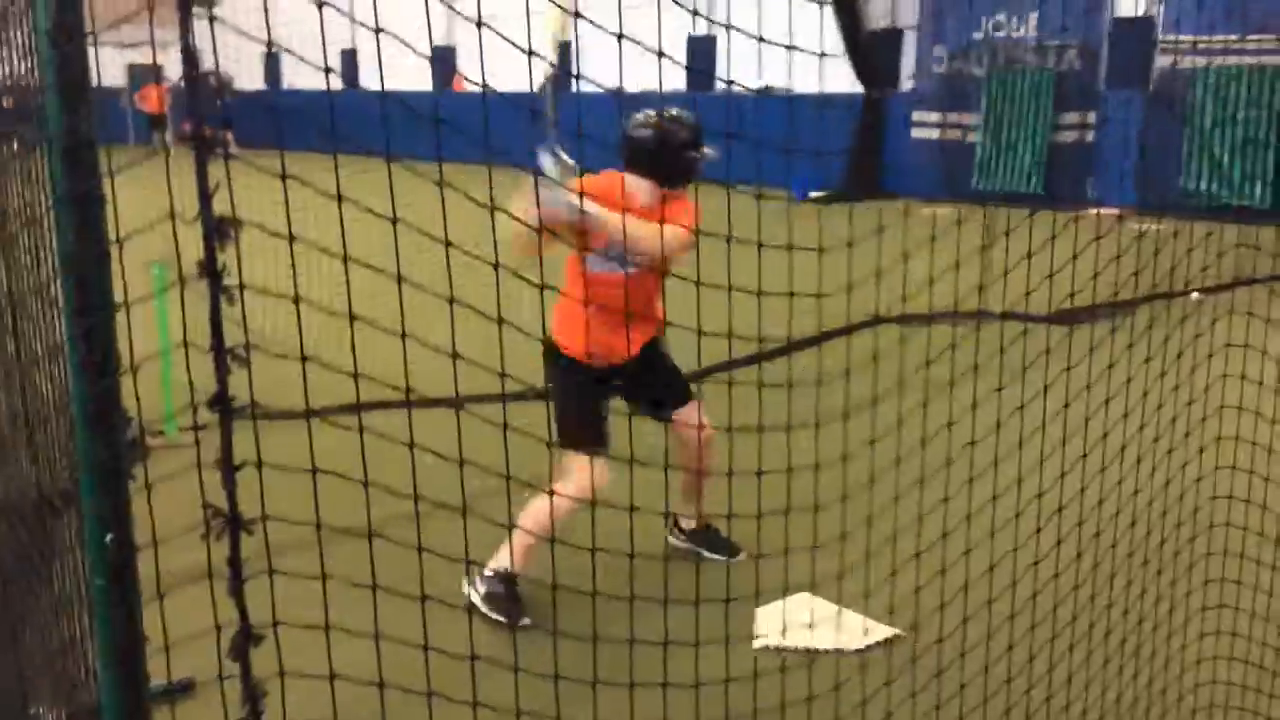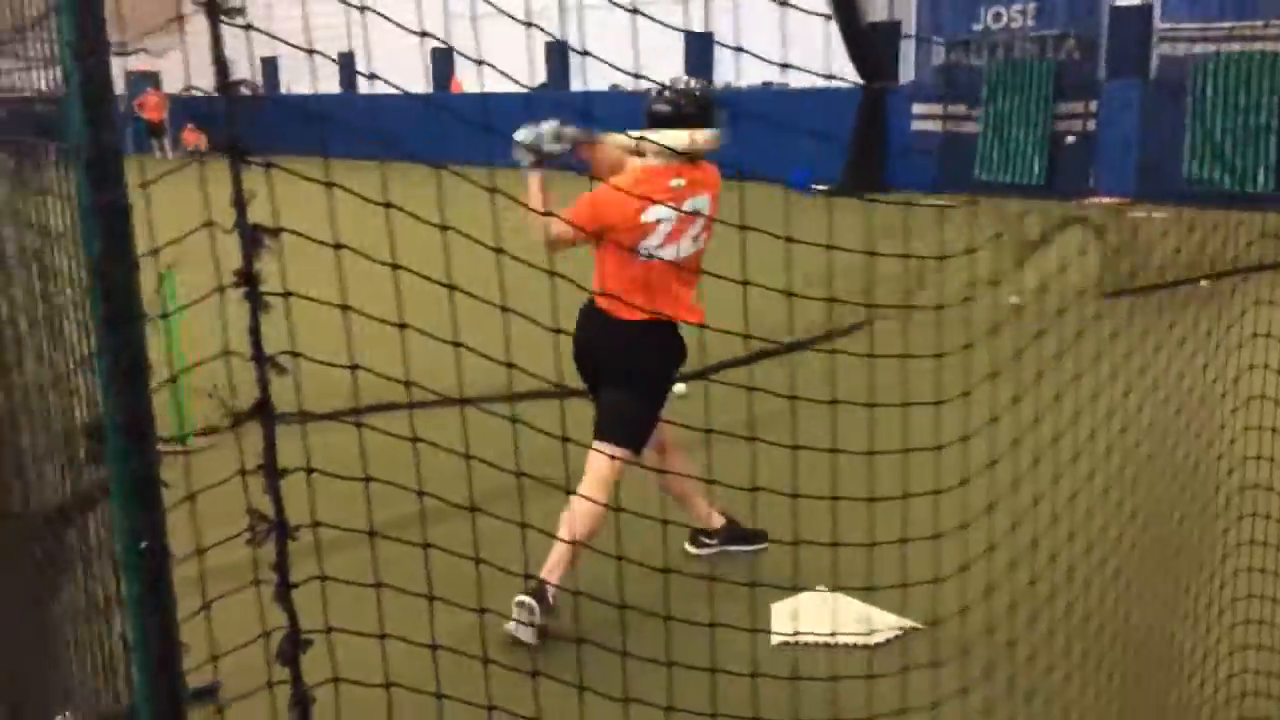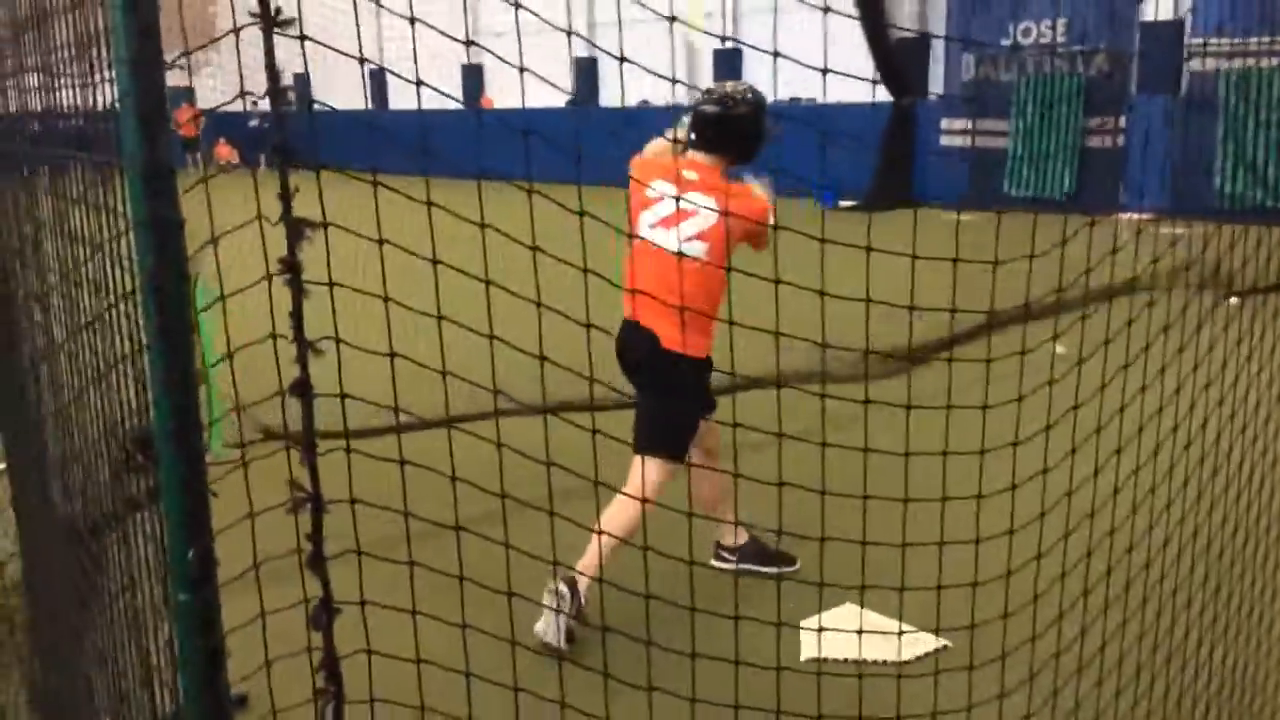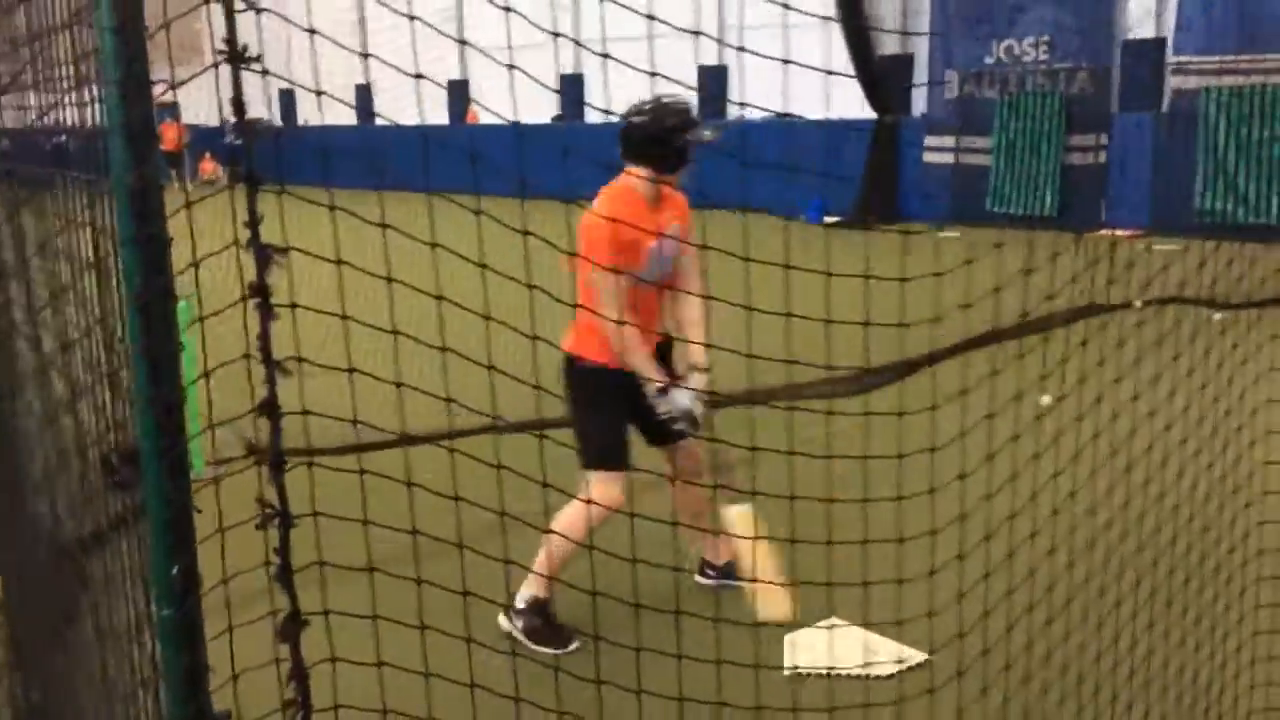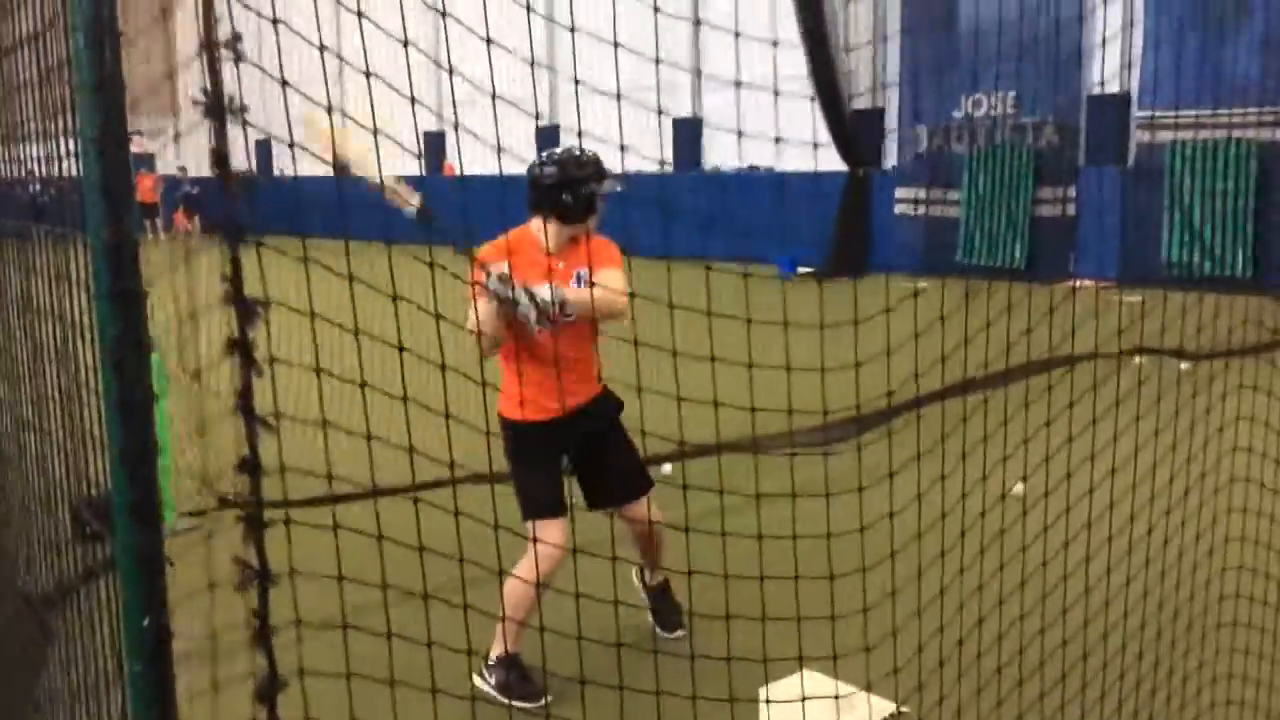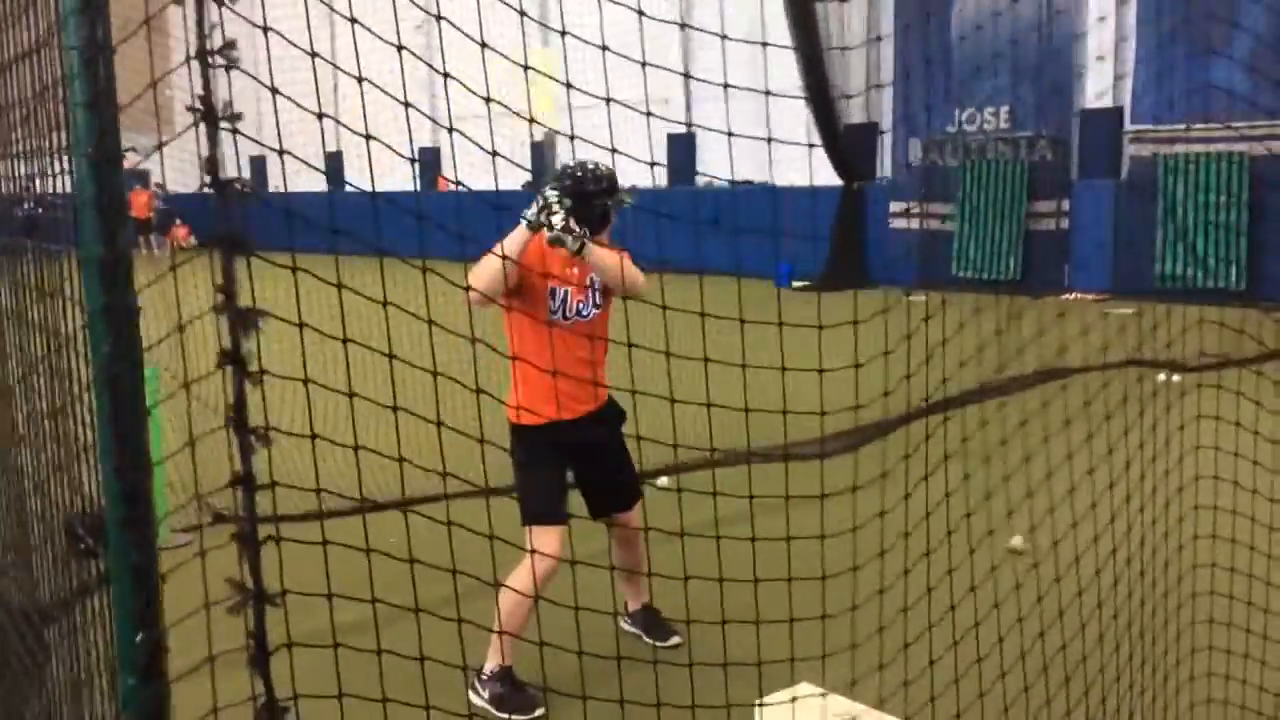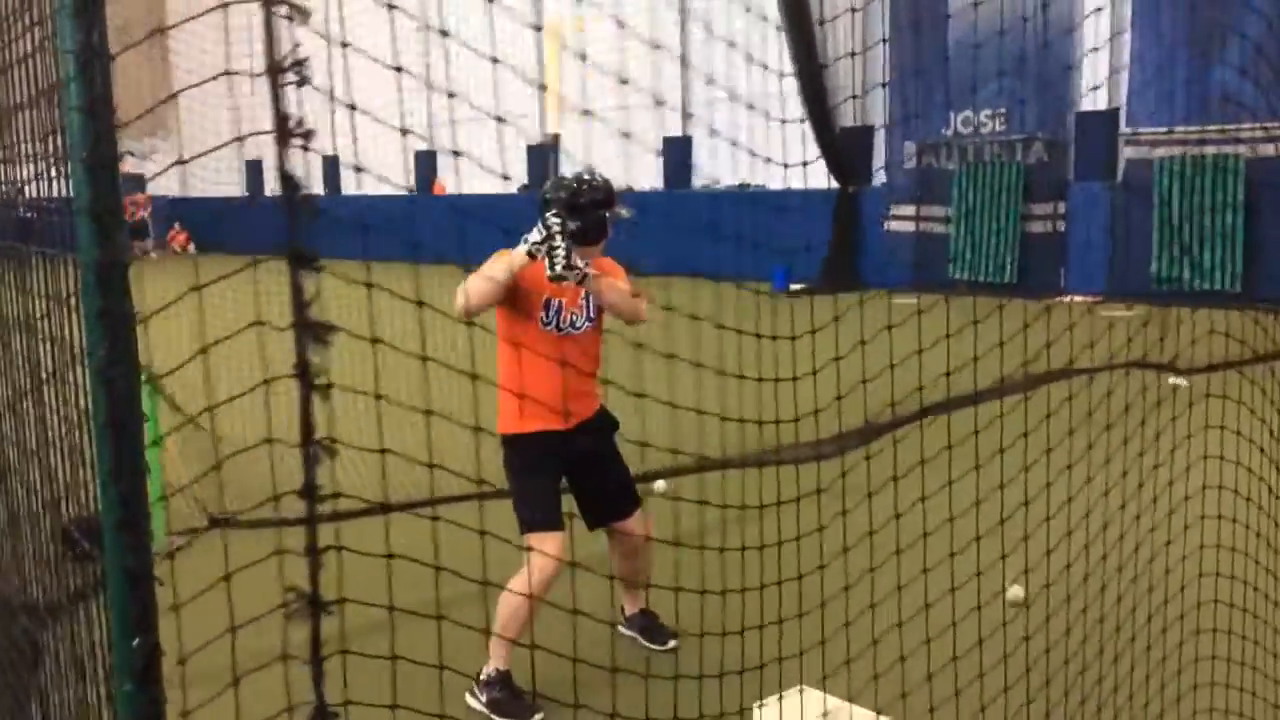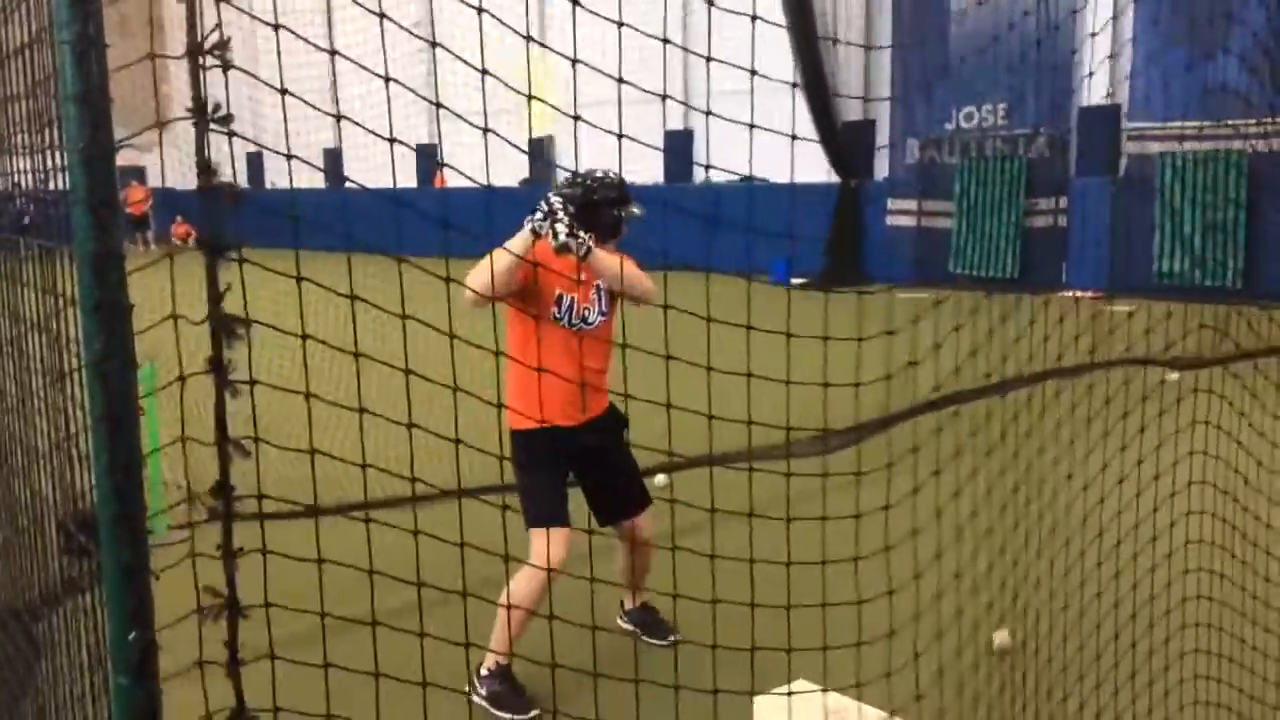
dt=0.5s
person 1, frame 1
left shoulder: (676, 208)
right shoulder: (589, 195)
left elbow: (653, 245)
left wrist: (576, 207)
right wrist: (548, 202)
left hip: (637, 343)
right hip: (580, 352)
left knee: (695, 430)
right knee: (581, 479)
left ankle: (690, 522)
right ankle: (497, 573)
person 1, frame 2
left shoulder: (619, 195)
right shoulder: (708, 180)
left elbow: (553, 236)
left wrist: (533, 169)
right wrist: (572, 139)
left hip: (597, 329)
right hip: (650, 343)
left knee: (654, 433)
right knee: (603, 470)
left ankle: (710, 526)
right ankle: (540, 591)
person 1, frame 3
left shoulder: (649, 173)
right shoulder: (743, 205)
right elbow: (764, 233)
left wrist: (679, 134)
left hip: (638, 333)
right hip: (677, 348)
left knee: (701, 434)
right knee: (651, 477)
left ankle: (732, 541)
right ankle: (573, 586)
person 1, frame 4
left shoulder: (675, 205)
right shoulder: (611, 216)
left elbow: (687, 288)
right elbow: (611, 319)
left wrist: (696, 367)
right wrist: (658, 386)
left hip: (647, 354)
right hip: (599, 364)
left knee: (687, 451)
right knee: (604, 496)
left ankle: (714, 560)
right ankle: (526, 604)
person 1, frame 5
left shoulder: (598, 248)
right shoulder: (500, 253)
left elbow: (618, 302)
right elbow: (483, 344)
left wrist: (551, 291)
right wrist: (496, 296)
left hip: (591, 405)
right hip: (528, 419)
left knee: (644, 515)
right knee: (550, 547)
left ankle: (653, 581)
right ankle: (497, 662)
person 1, frame 6
left shoulder: (605, 255)
right shoulder: (523, 252)
left elbow: (636, 286)
right elbow: (476, 292)
left wrist: (575, 243)
right wrist: (529, 228)
left hip: (595, 412)
right hip: (537, 424)
left knee: (629, 521)
right knee: (546, 552)
left ankle: (636, 609)
right ankle: (491, 675)
person 1, frame 7
left shoulder: (602, 268)
right shoulder: (518, 265)
left elbow: (636, 312)
right elbow: (464, 303)
left wrist: (577, 273)
right wrist: (527, 249)
left hip: (587, 422)
right hip: (530, 433)
left knee: (632, 531)
right knee: (546, 559)
left ankle: (634, 613)
person 1, frame 8
left shoulder: (610, 261)
right shoulder: (529, 259)
left elbow: (646, 291)
right elbow: (475, 292)
left wrist: (582, 249)
right wrist: (531, 231)
left hip: (597, 419)
right hip: (539, 429)
left knee: (639, 530)
right knee: (549, 556)
left ankle: (633, 608)
right ankle: (489, 673)
